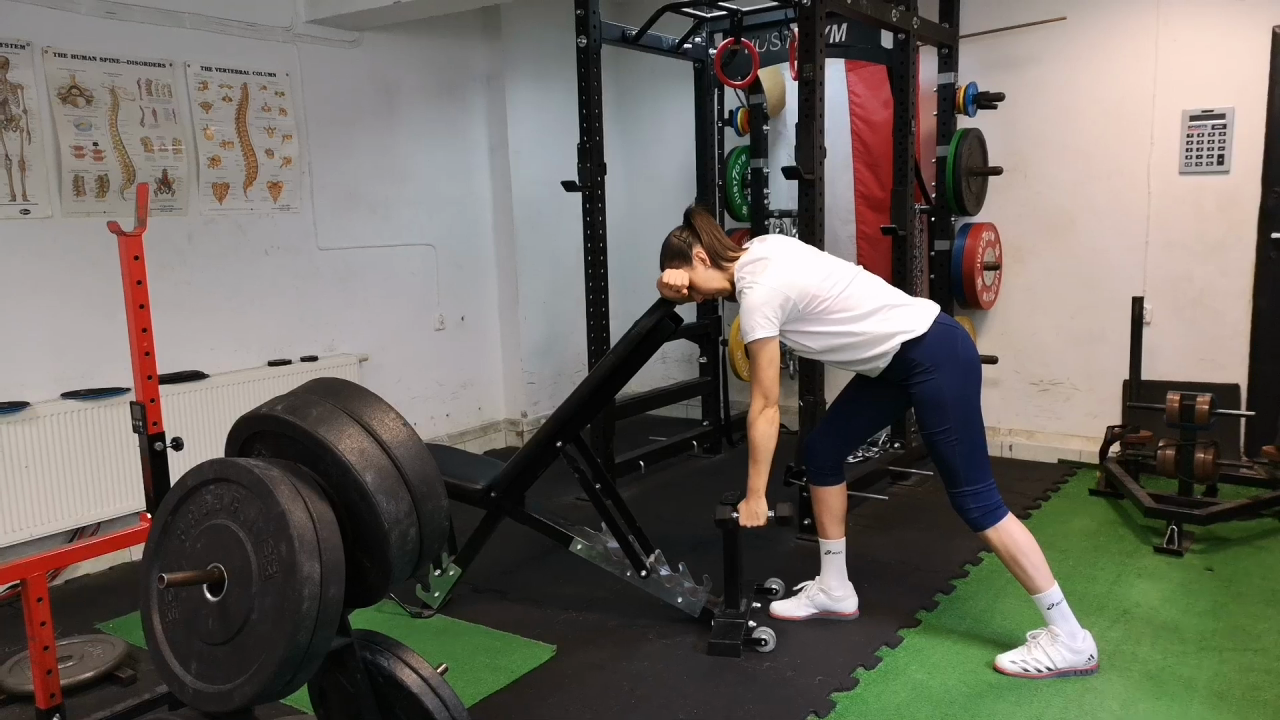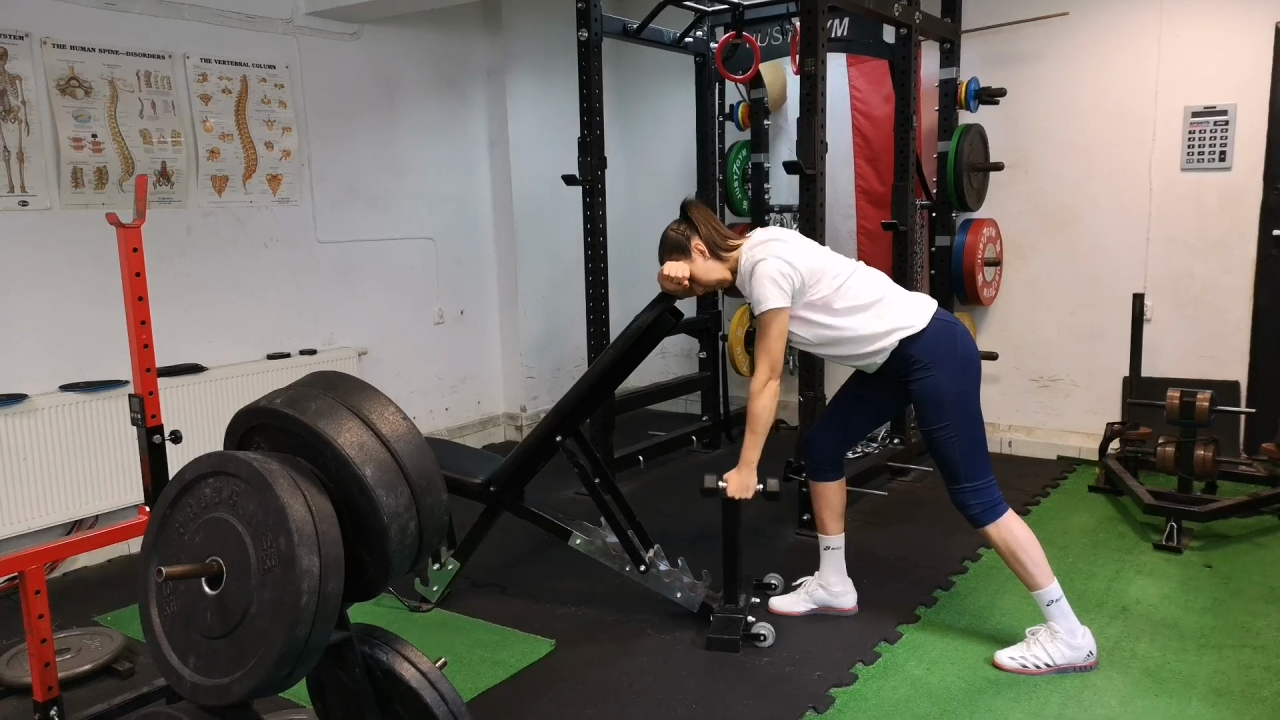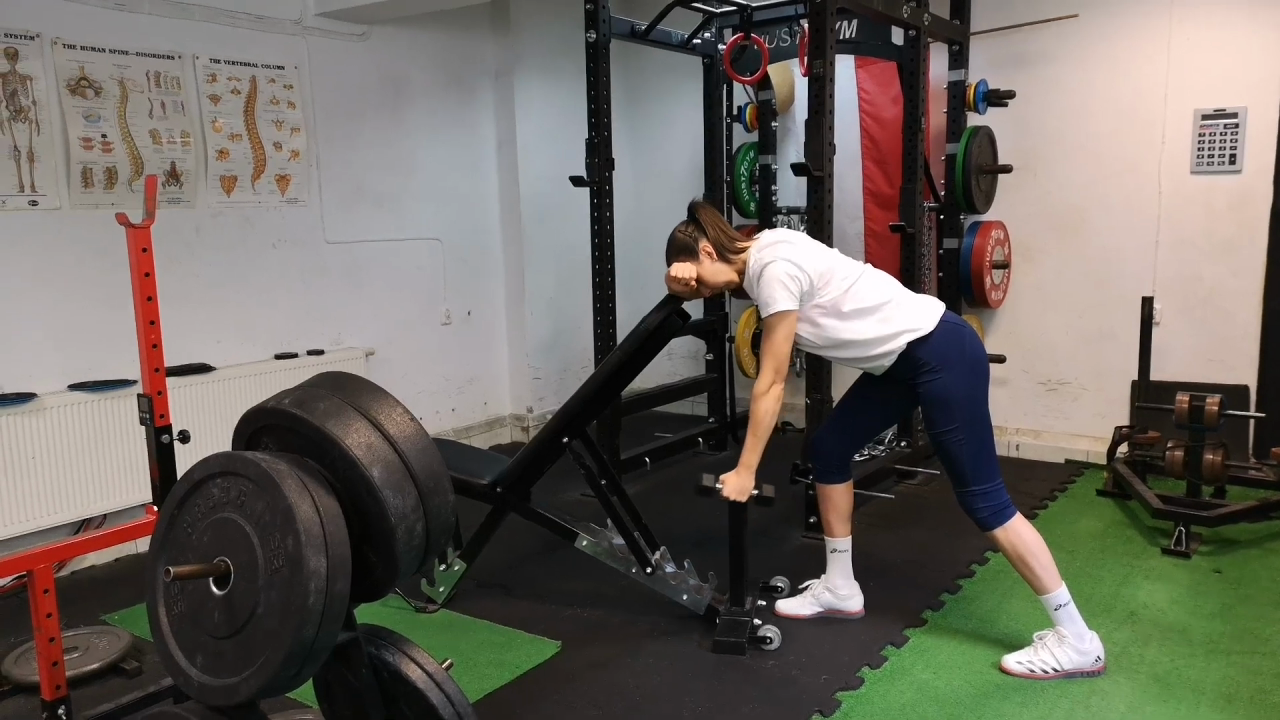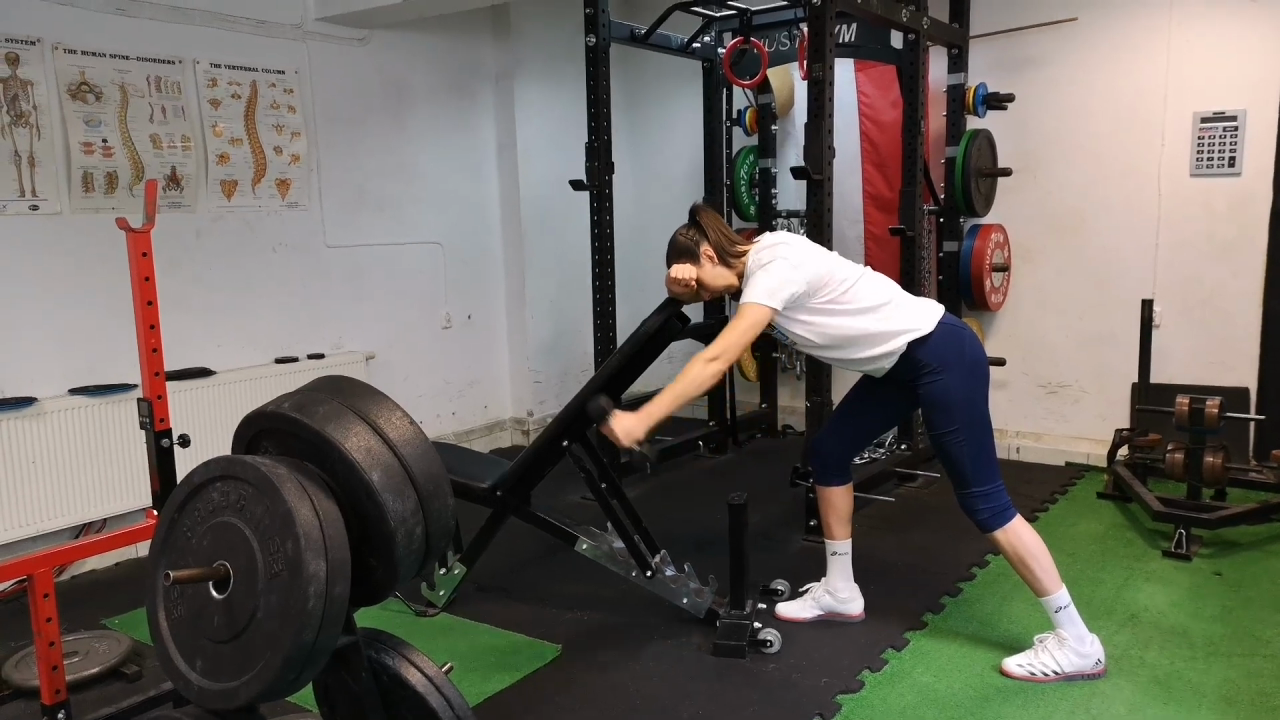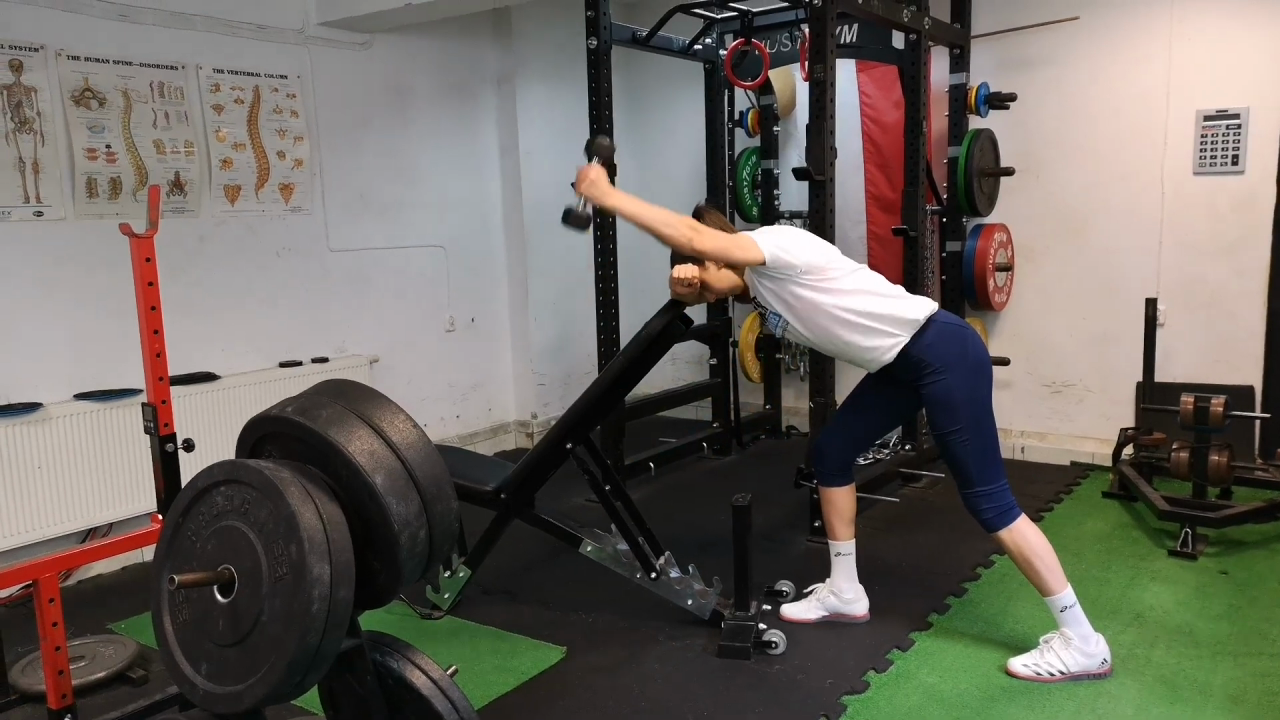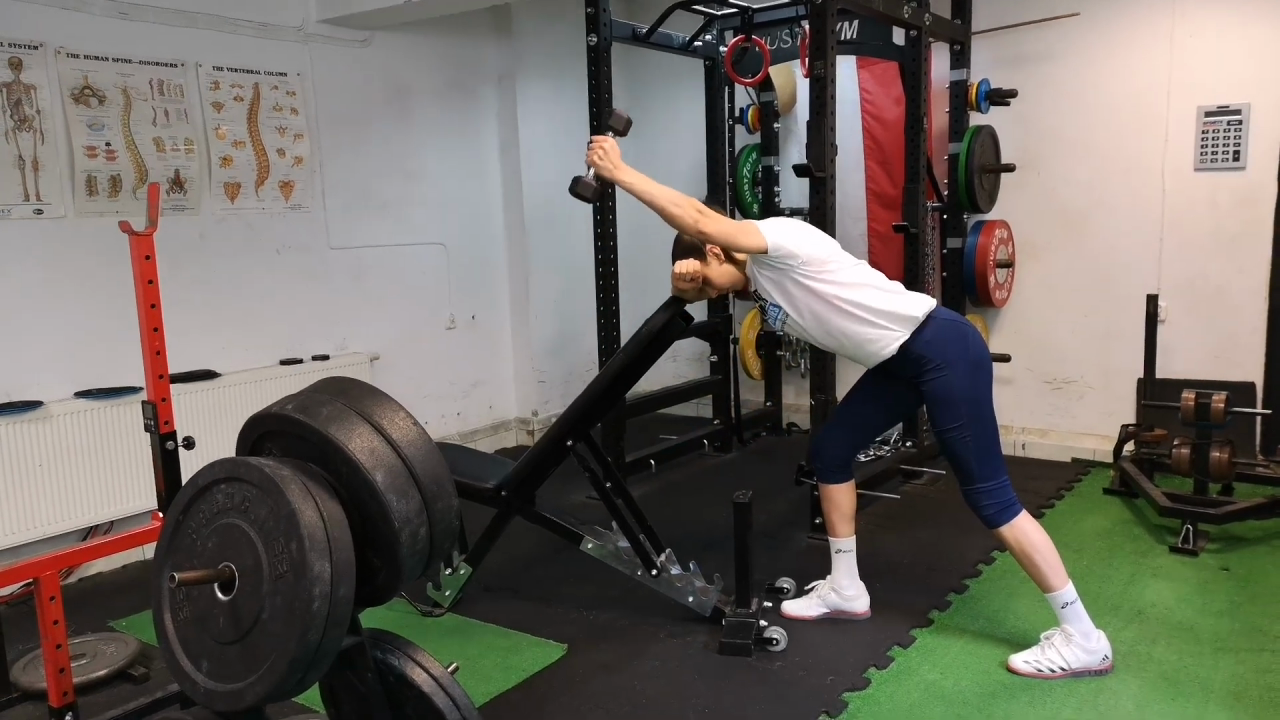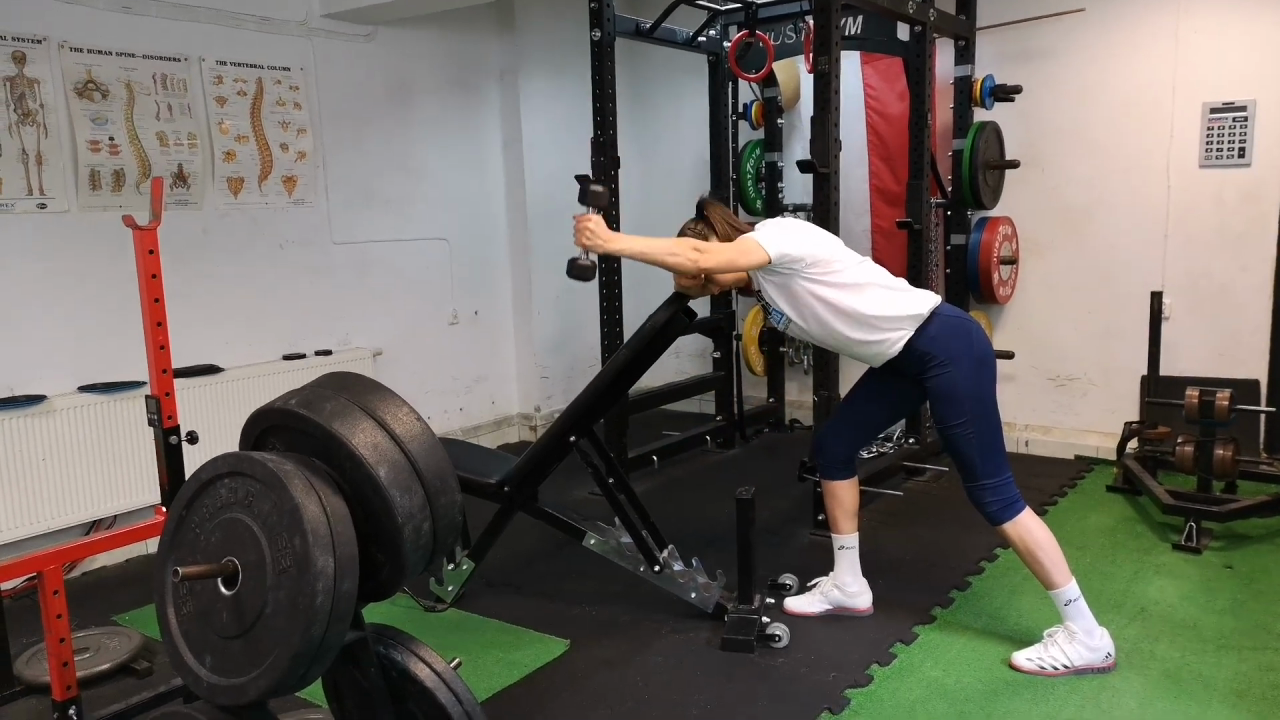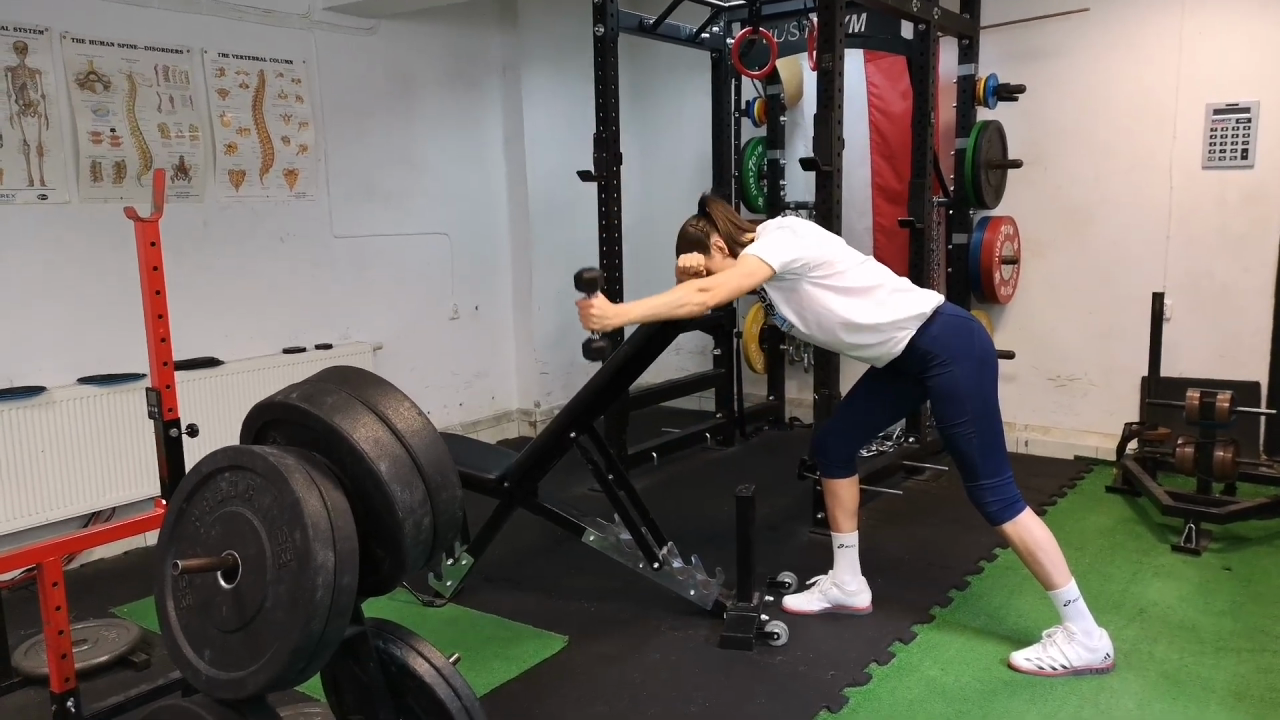
dt=0.5s
person 1, frame 1
left shoulder: (758, 291)
right shoulder: (754, 255)
left elbow: (765, 406)
left wrist: (755, 495)
right wrist: (677, 285)
left hip: (935, 354)
right hip: (897, 357)
left knee: (974, 498)
right knee: (822, 451)
left ankle: (1069, 639)
right ankle: (834, 590)
person 1, frame 2
left shoulder: (767, 267)
right shoulder: (753, 249)
left elbow: (767, 378)
left wrist: (746, 468)
right wrist: (676, 277)
left hip: (932, 350)
right hip: (894, 354)
left knee: (973, 493)
right knee: (821, 447)
left ankle: (1068, 636)
right ankle: (833, 585)
person 1, frame 3
left shoulder: (774, 270)
right shoulder: (759, 254)
left elbow: (770, 384)
left wrist: (745, 471)
right wrist: (682, 279)
left hip: (941, 352)
right hip: (902, 357)
left knee: (982, 498)
right knee: (828, 449)
left ankle: (1077, 641)
right ankle: (839, 589)
person 1, frame 4
left shoulder: (774, 268)
right shoulder: (755, 256)
left elbow: (717, 359)
right elbow: (692, 291)
left wrist: (641, 420)
right wrist: (684, 282)
left hip: (942, 355)
right hip: (900, 361)
left knee: (983, 499)
right knee: (828, 453)
left ankle: (1077, 642)
right ankle: (840, 591)
person 1, frame 5
left shoulder: (775, 245)
right shoulder: (756, 281)
left elbow: (697, 240)
left wrist: (609, 198)
right wrist: (688, 280)
left hip: (941, 354)
right hip: (900, 363)
left knee: (987, 499)
right knee: (831, 454)
left ankle: (1082, 644)
right ankle: (845, 592)
person 1, frame 6
left shoulder: (777, 238)
right shoulder: (757, 281)
left elbow: (700, 220)
right elbow: (688, 287)
left wrist: (619, 172)
right wrist: (686, 277)
left hip: (942, 350)
right hip: (900, 360)
left knee: (988, 495)
right knee: (829, 450)
left ankle: (1083, 637)
right ankle: (846, 588)
person 1, frame 7
left shoulder: (778, 236)
right shoulder: (758, 272)
left elbow: (700, 257)
left wrist: (611, 241)
right wrist: (687, 279)
left hip: (946, 345)
right hip: (903, 357)
left knee: (991, 491)
right knee: (832, 447)
left ankle: (1086, 636)
right ankle: (848, 586)
person 1, frame 8
left shoulder: (779, 241)
right shoulder: (763, 261)
left elbow: (709, 296)
left wrist: (618, 314)
right wrist: (690, 273)
left hip: (947, 345)
right hip: (905, 356)
left knee: (992, 492)
right knee: (832, 446)
left ankle: (1085, 638)
right ankle: (847, 584)
